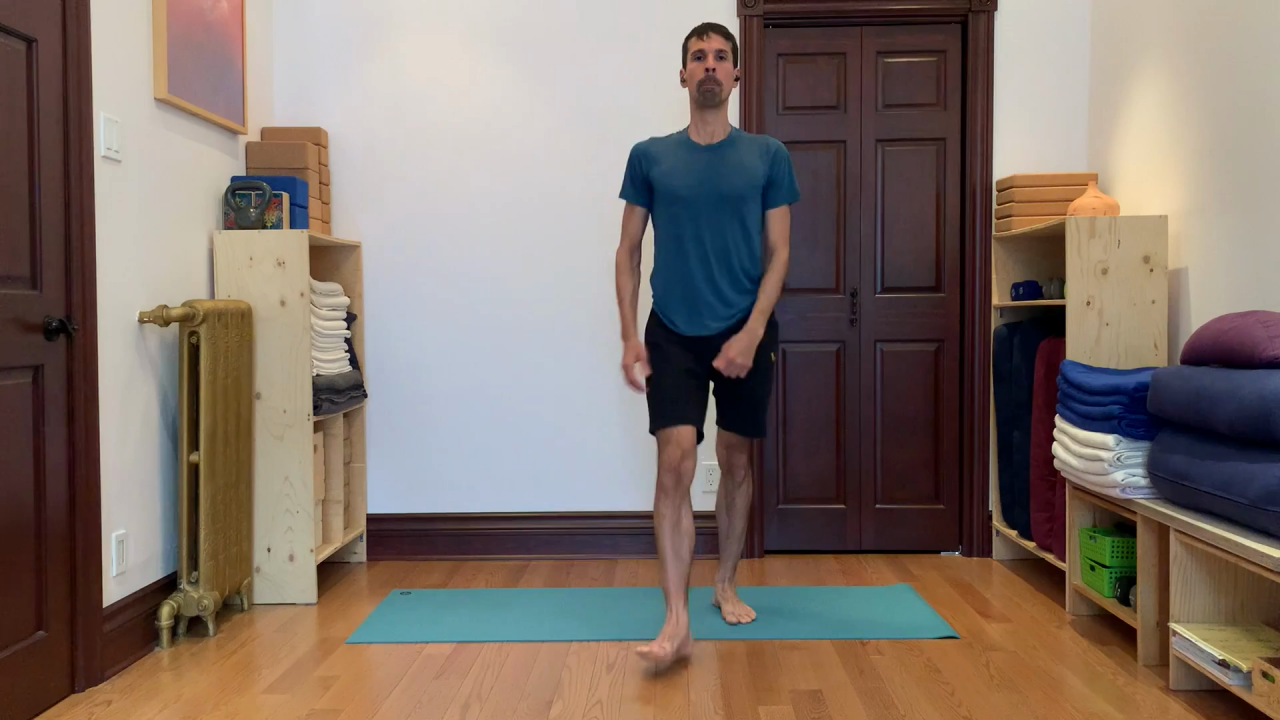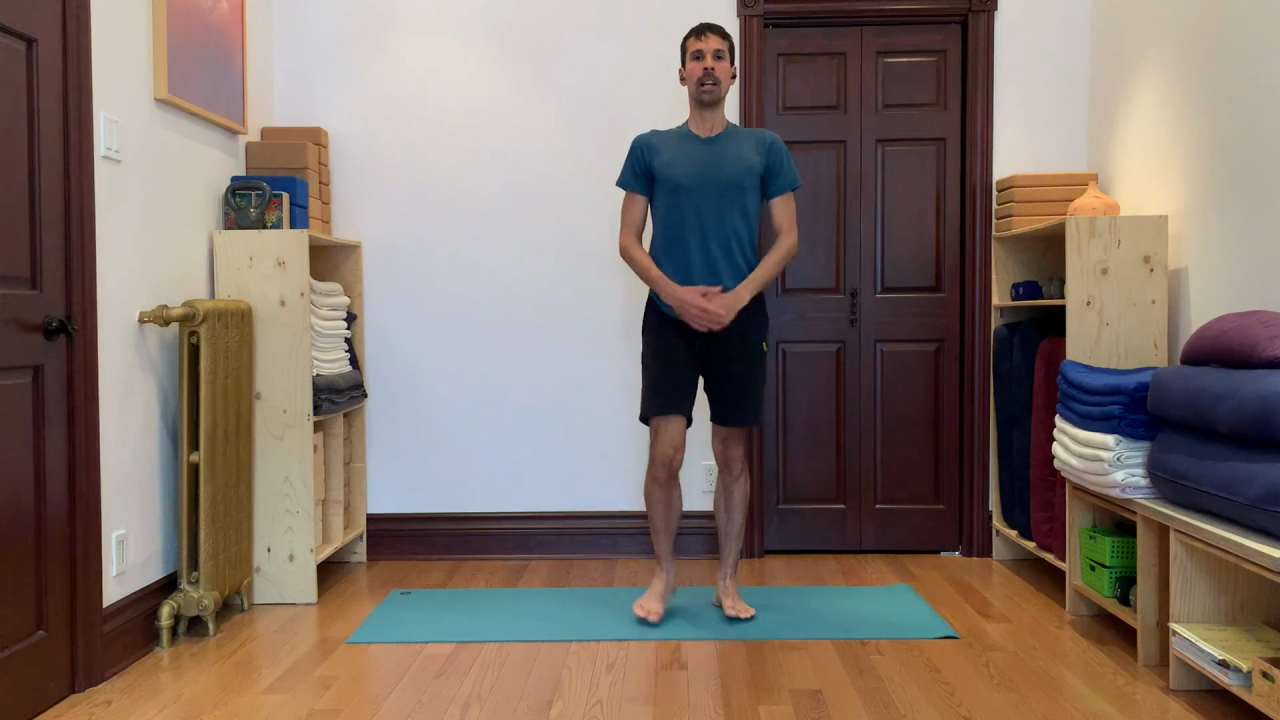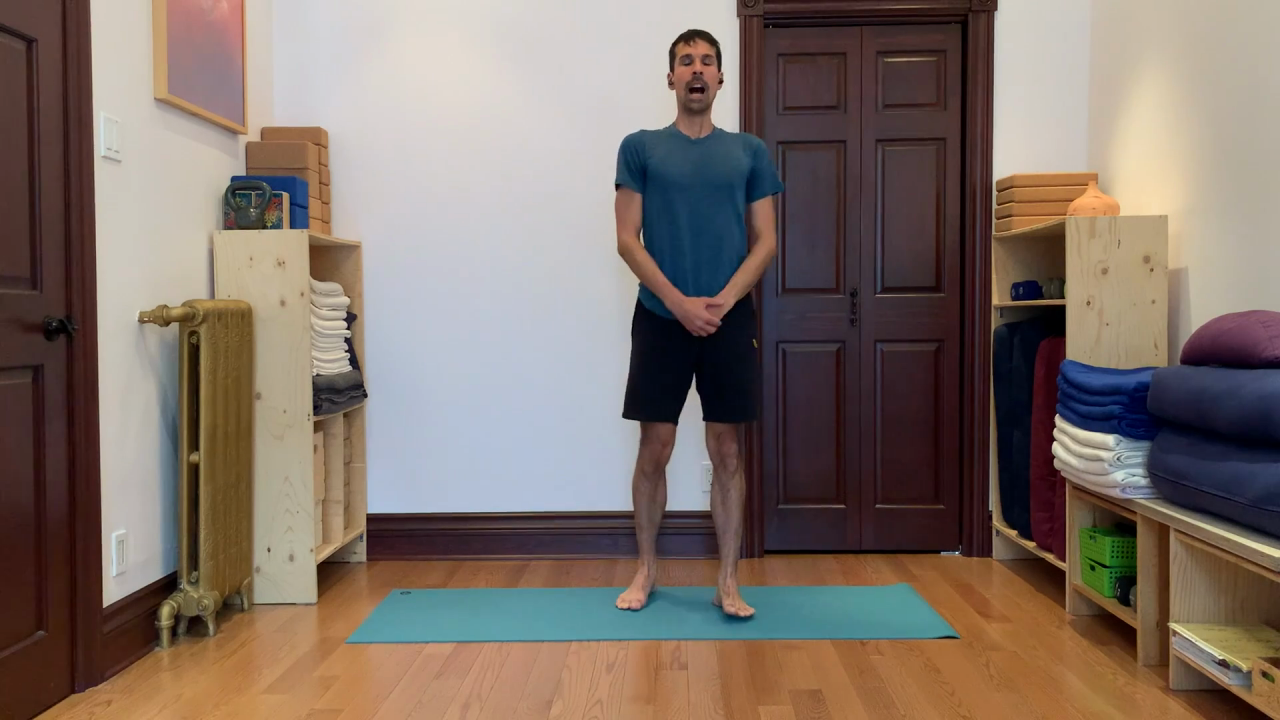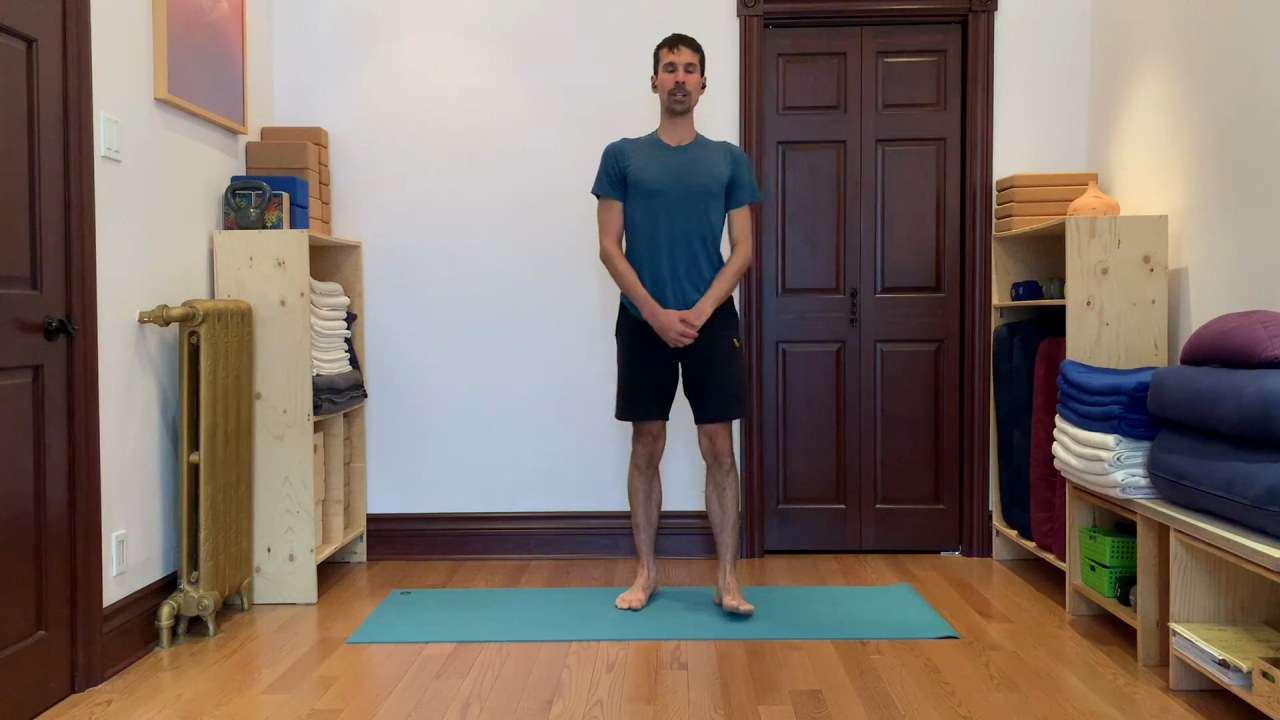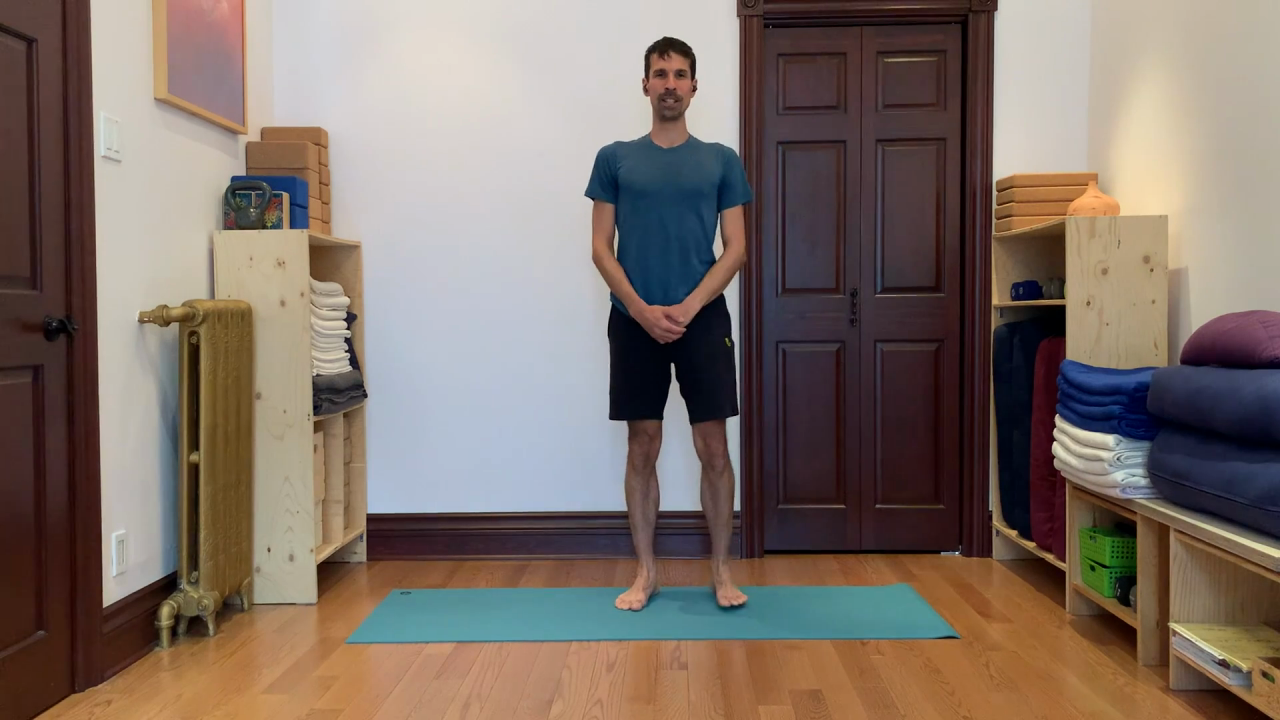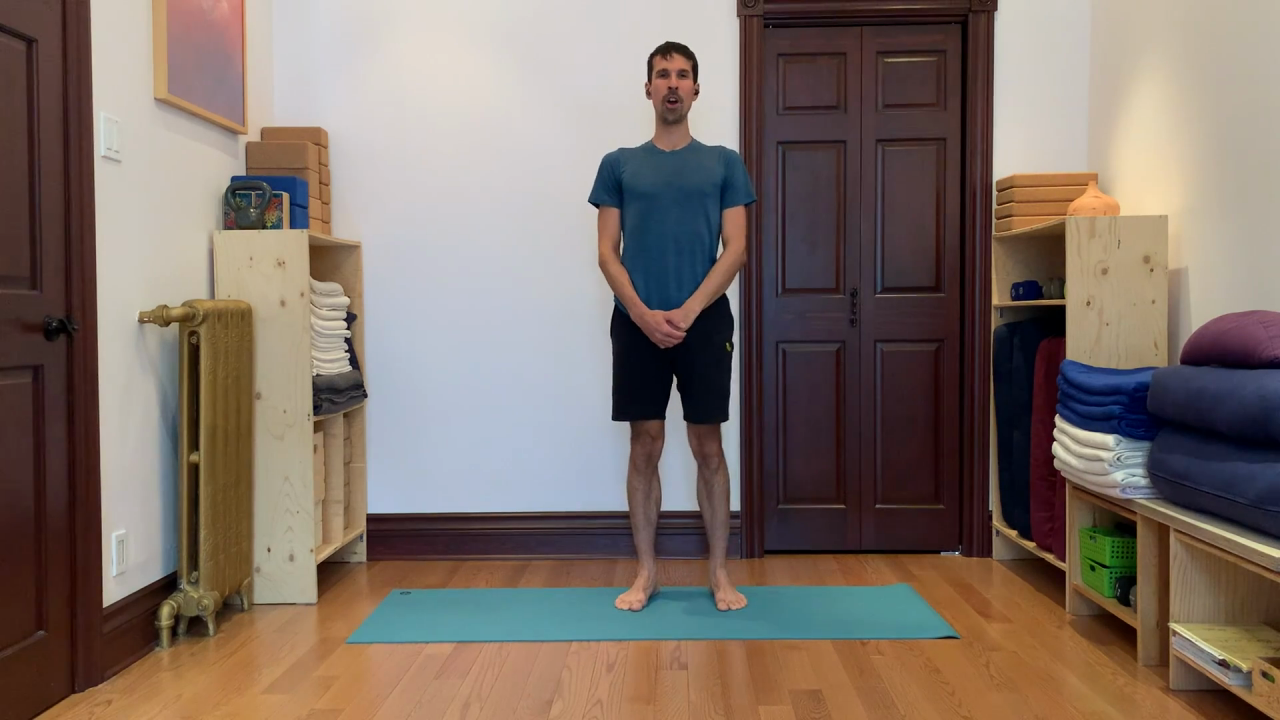
dt=0.2s
person 1, frame 1
left shoulder: (768, 155)
right shoulder: (650, 155)
left elbow: (779, 252)
right elbow: (627, 252)
left wrist: (751, 334)
right wrist: (630, 339)
left hip: (743, 335)
right hip: (673, 333)
left knee: (736, 462)
right knee: (675, 465)
left ankle: (726, 583)
right ankle: (676, 619)
person 1, frame 2
left shoulder: (764, 148)
right shoulder: (649, 148)
left elbow: (787, 239)
right elbow: (629, 240)
left wrist: (736, 298)
right wrist: (677, 295)
left hip: (739, 320)
right hip: (669, 319)
left knee: (732, 454)
right knee: (665, 452)
left ankle: (727, 581)
right ankle: (664, 574)
person 1, frame 3
left shoulder: (748, 151)
right shoulder: (640, 147)
left elbow: (766, 242)
right elbow: (628, 240)
left wrist: (722, 302)
right wrist: (679, 301)
left hip: (730, 319)
right hip: (660, 318)
left knee: (726, 452)
right knee: (653, 450)
left ankle: (728, 580)
right ankle: (646, 569)
person 1, frame 4
left shoulder: (729, 159)
right shoulder: (622, 156)
left elbow: (743, 250)
right elbow: (610, 247)
left wrist: (702, 311)
right wrist: (653, 312)
left hip: (713, 322)
right hip: (644, 322)
left knee: (719, 451)
right knee: (646, 449)
left ankle: (727, 576)
right ankle: (646, 571)
person 1, frame 5
left shoulder: (722, 161)
right shoulder: (615, 158)
left elbow: (735, 250)
right elbow: (602, 248)
left wrist: (688, 308)
right wrist: (641, 310)
left hip: (704, 319)
right hip: (635, 321)
left knee: (713, 447)
right knee: (642, 448)
left ankle: (721, 569)
right ankle: (646, 571)
person 1, frame 6
left shoulder: (723, 162)
right shoulder: (619, 164)
left elbow: (735, 250)
right elbow: (607, 253)
left wrist: (688, 311)
right wrist: (643, 314)
left hip: (705, 320)
right hip: (637, 323)
left knee: (708, 448)
right knee: (644, 448)
left ankle: (719, 571)
right ankle: (646, 571)
